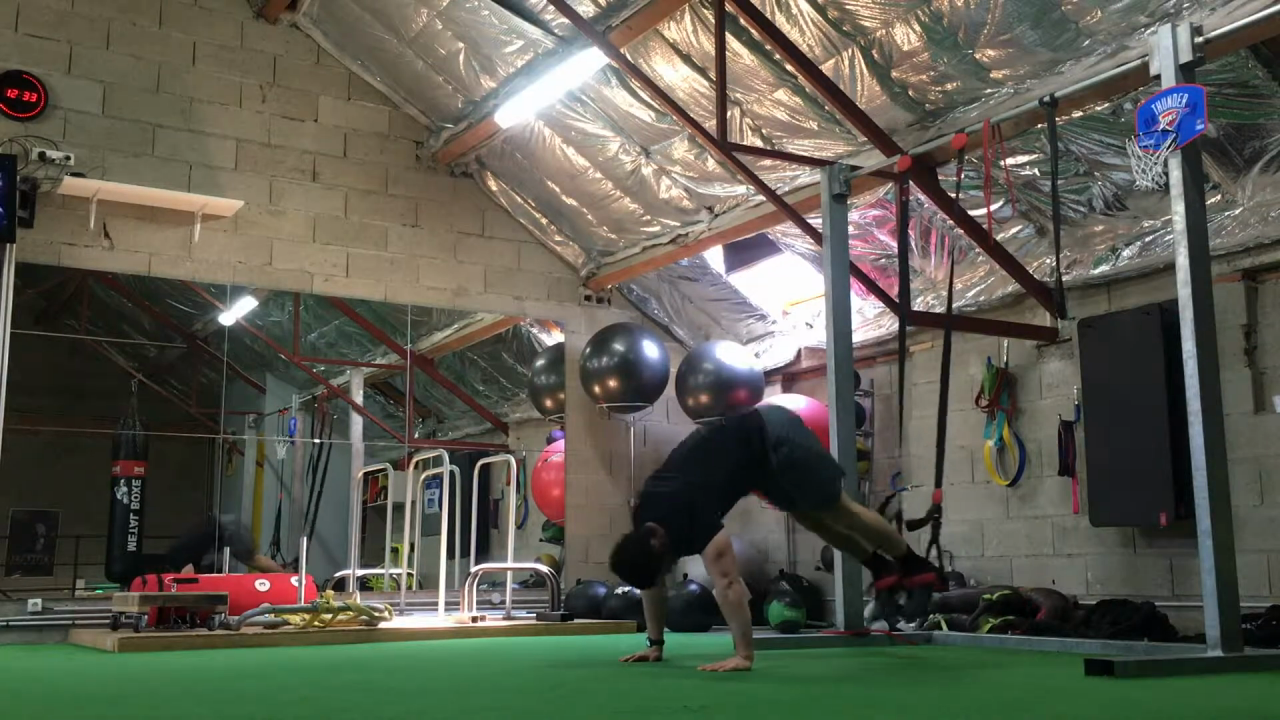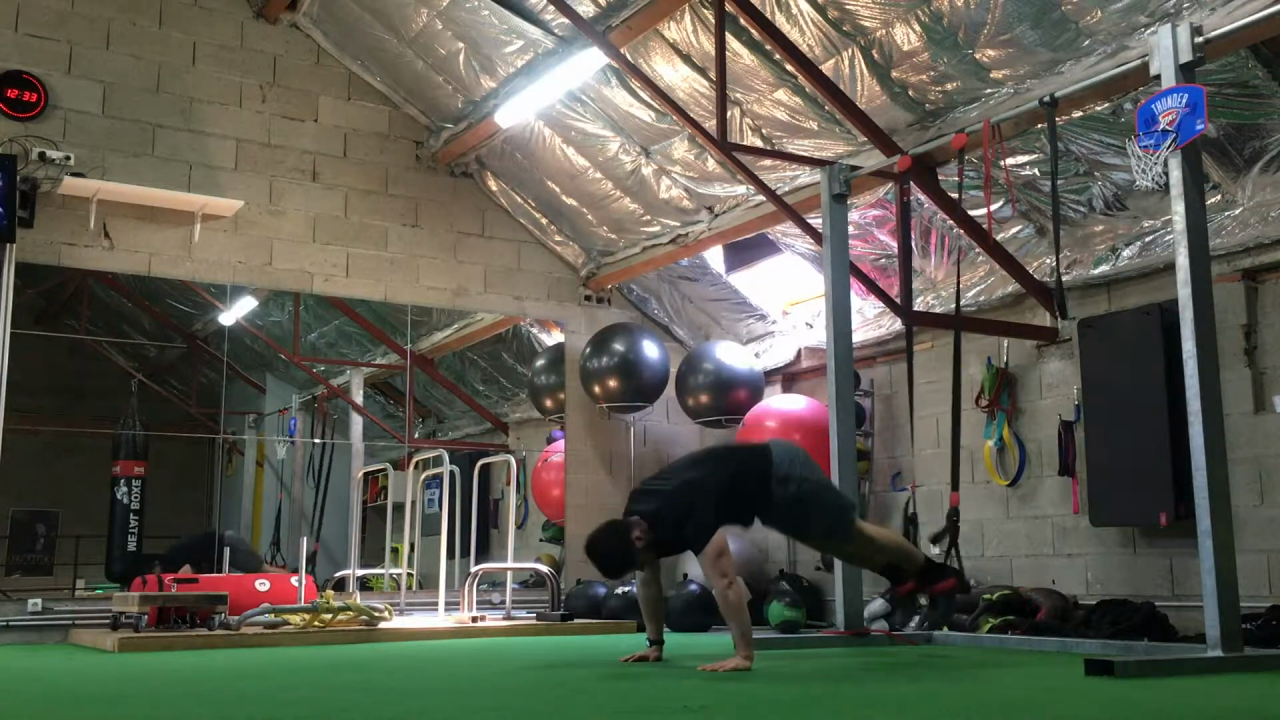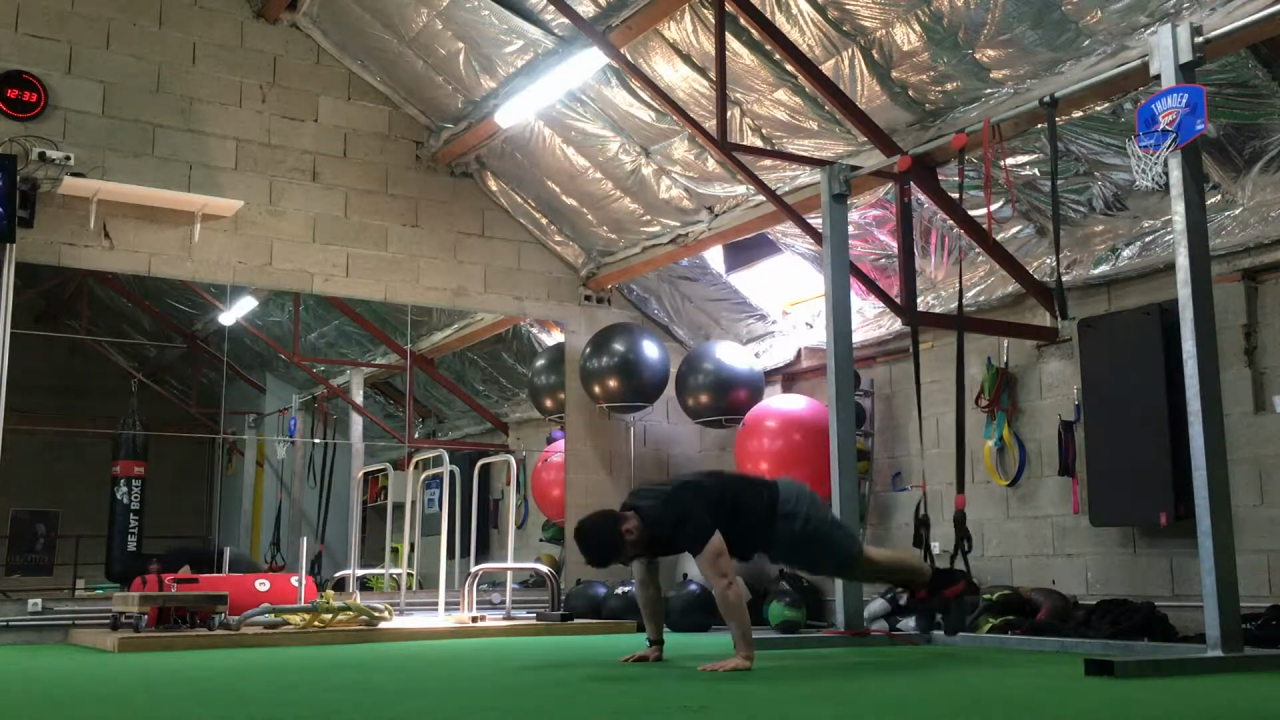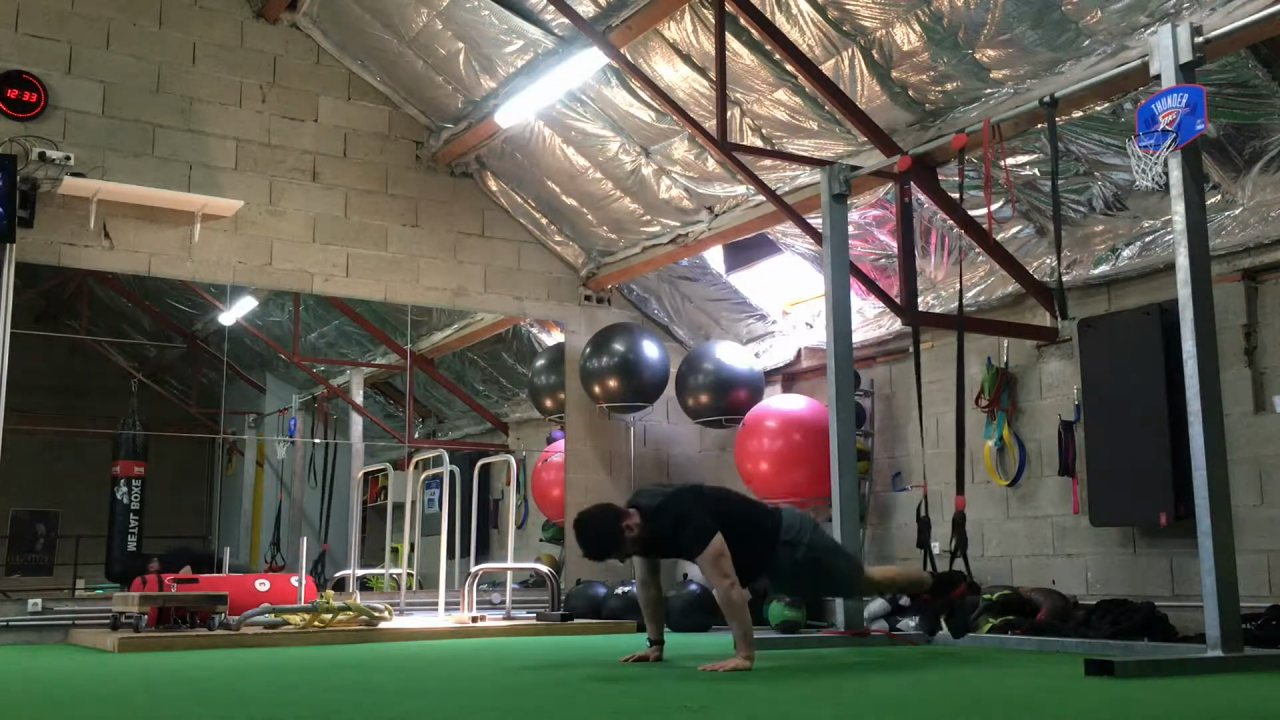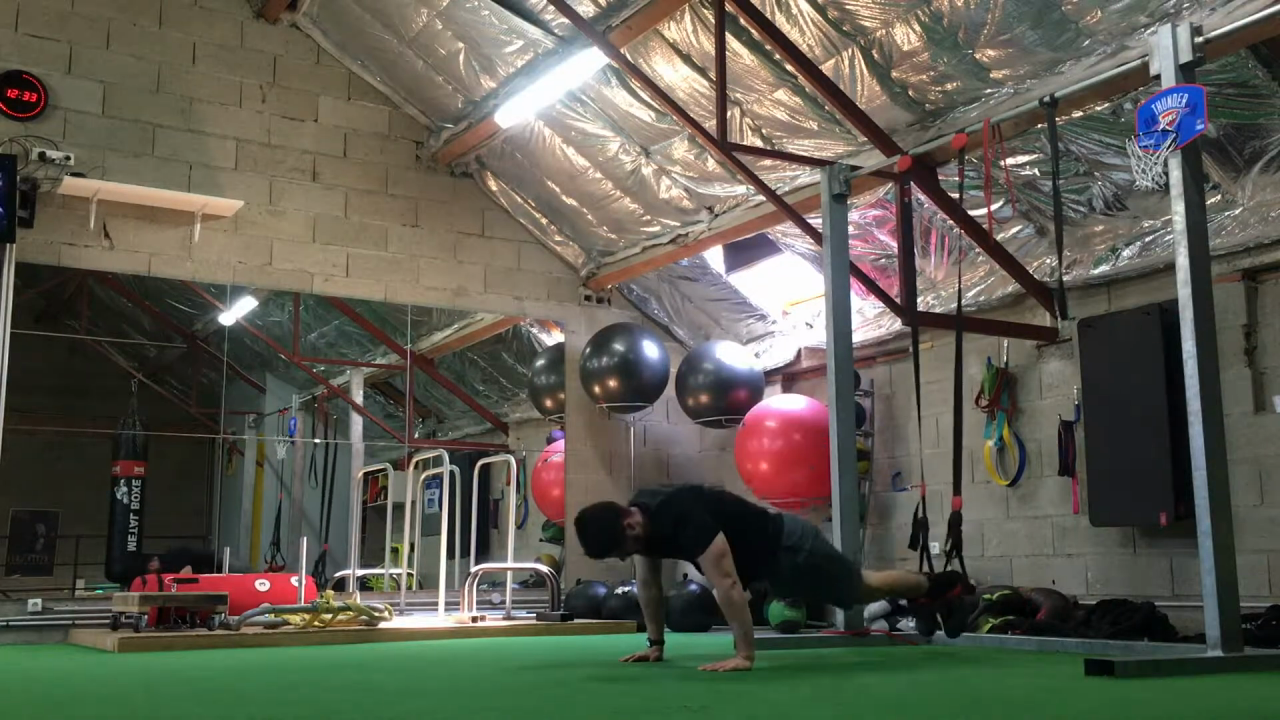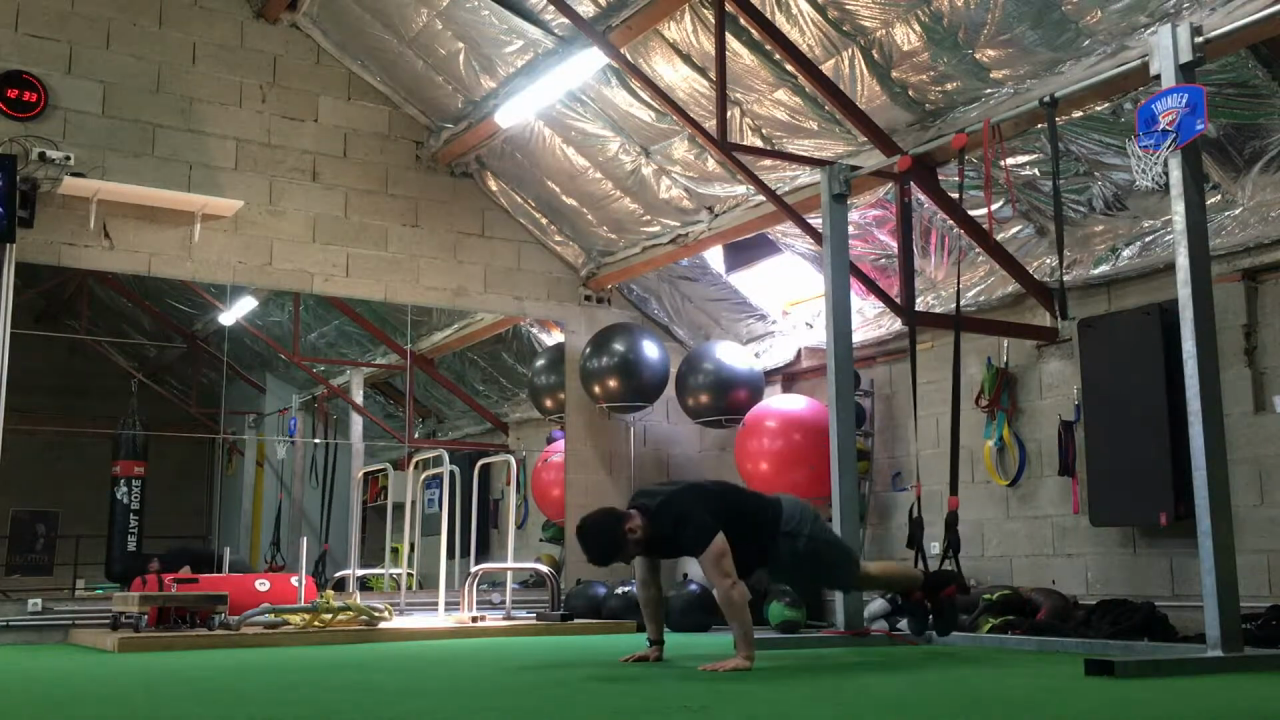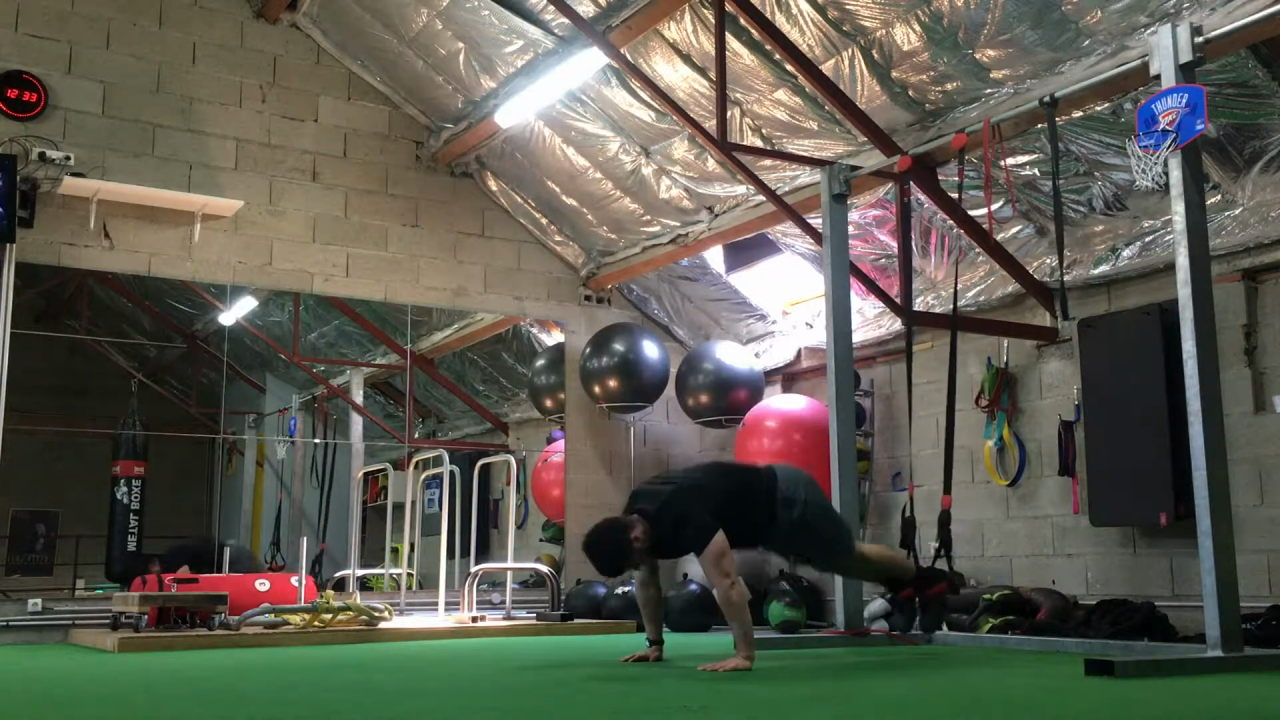
dt=0.1s
person 1, frame 1
left shoulder: (691, 508)
right shoulder: (647, 515)
left elbow: (726, 582)
right elbow: (652, 579)
left wrist: (742, 654)
right wrist: (655, 642)
left hip: (773, 432)
right hip: (753, 443)
left knee: (836, 509)
right knee: (809, 515)
left ankle: (914, 565)
right ankle: (883, 569)
person 1, frame 2
left shoulder: (683, 511)
right shoulder: (637, 516)
left elbow: (725, 582)
right elbow: (648, 581)
left wrist: (743, 654)
right wrist: (655, 643)
left hip: (781, 470)
right hip: (764, 484)
left knee: (849, 534)
right knee: (823, 540)
left ankle: (936, 574)
right ankle: (901, 575)
person 1, frame 3
left shoulder: (679, 513)
right shoulder: (638, 516)
left elbow: (724, 582)
right elbow: (646, 581)
left wrist: (744, 654)
right wrist: (654, 643)
left hip: (785, 512)
right hip: (768, 521)
left knee: (857, 561)
right knee: (843, 567)
left ankle: (944, 580)
right ankle: (918, 588)
person 1, frame 4
left shoulder: (680, 513)
right shoulder: (640, 514)
left elbow: (726, 583)
right elbow: (647, 581)
left wrist: (744, 654)
right wrist: (655, 644)
left hip: (786, 539)
right hip: (773, 552)
left knee: (858, 582)
right knee: (852, 583)
left ankle: (945, 584)
right ankle: (921, 591)
person 1, frame 5
left shoulder: (681, 514)
right shoulder: (641, 515)
left elbow: (727, 582)
right elbow: (648, 582)
left wrist: (745, 654)
right wrist: (656, 644)
left hip: (787, 546)
right hip: (769, 557)
left knee: (858, 589)
right knee: (848, 590)
left ankle: (942, 585)
right ankle: (918, 594)
person 1, frame 6
left shoulder: (681, 513)
right shoulder: (640, 515)
left elbow: (726, 582)
right elbow: (647, 582)
left wrist: (745, 654)
right wrist: (655, 644)
left hip: (786, 530)
right hip: (768, 543)
left knee: (857, 576)
right knee: (848, 577)
left ankle: (936, 582)
right ankle: (912, 591)
person 1, frame 7
left shoulder: (682, 515)
right shoulder: (636, 521)
left elbow: (727, 582)
right elbow: (646, 582)
left wrist: (744, 653)
right wrist: (654, 643)
left hip: (787, 498)
right hip: (766, 514)
left knee: (848, 555)
right knee: (834, 561)
left ankle: (927, 580)
right ankle: (901, 584)
